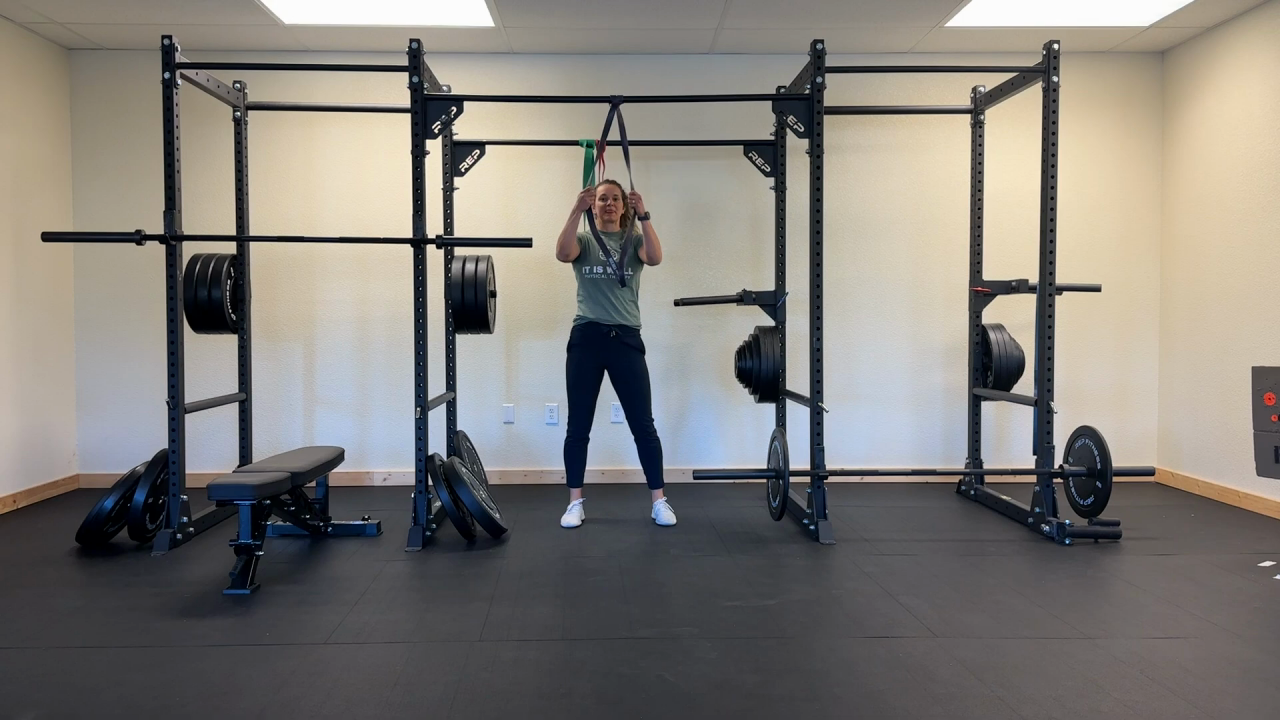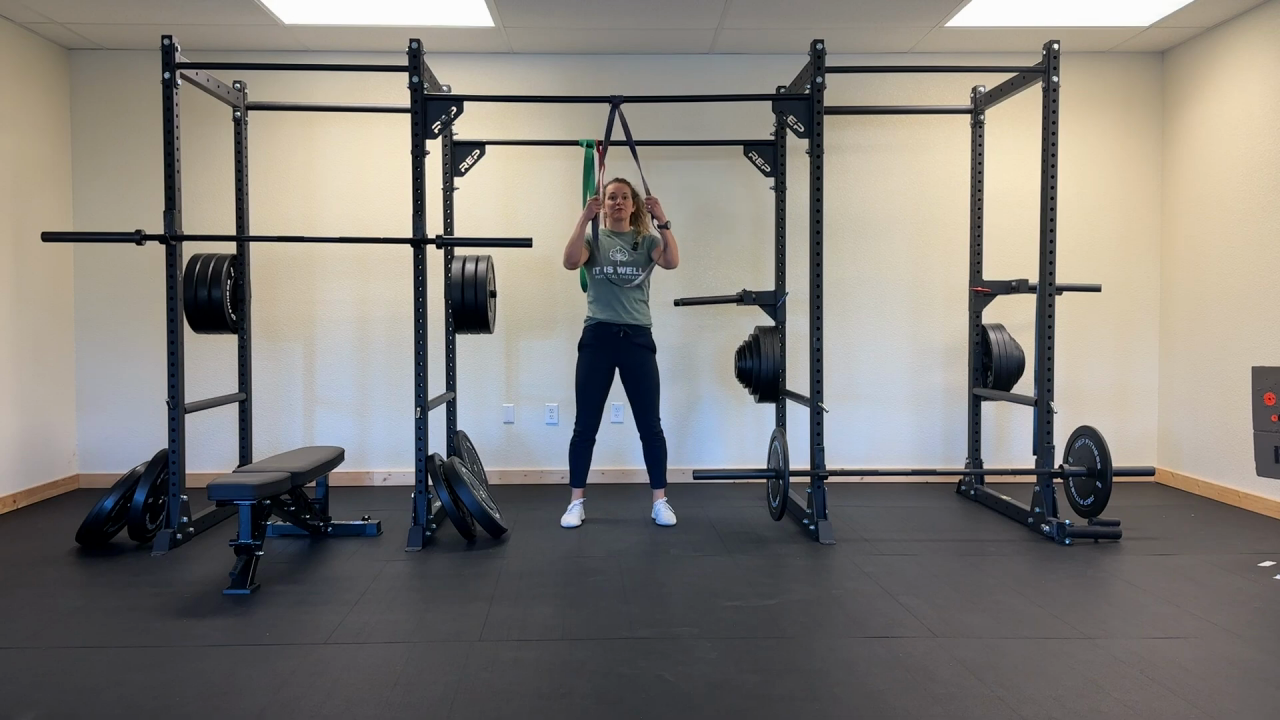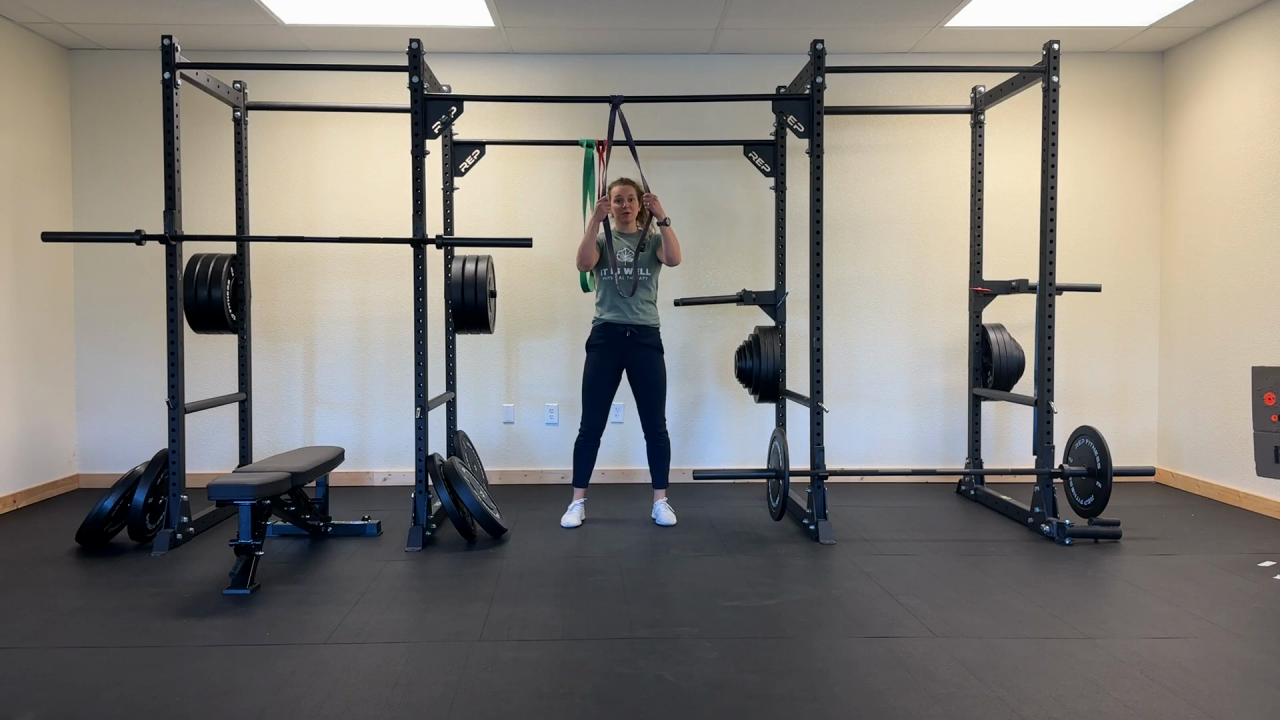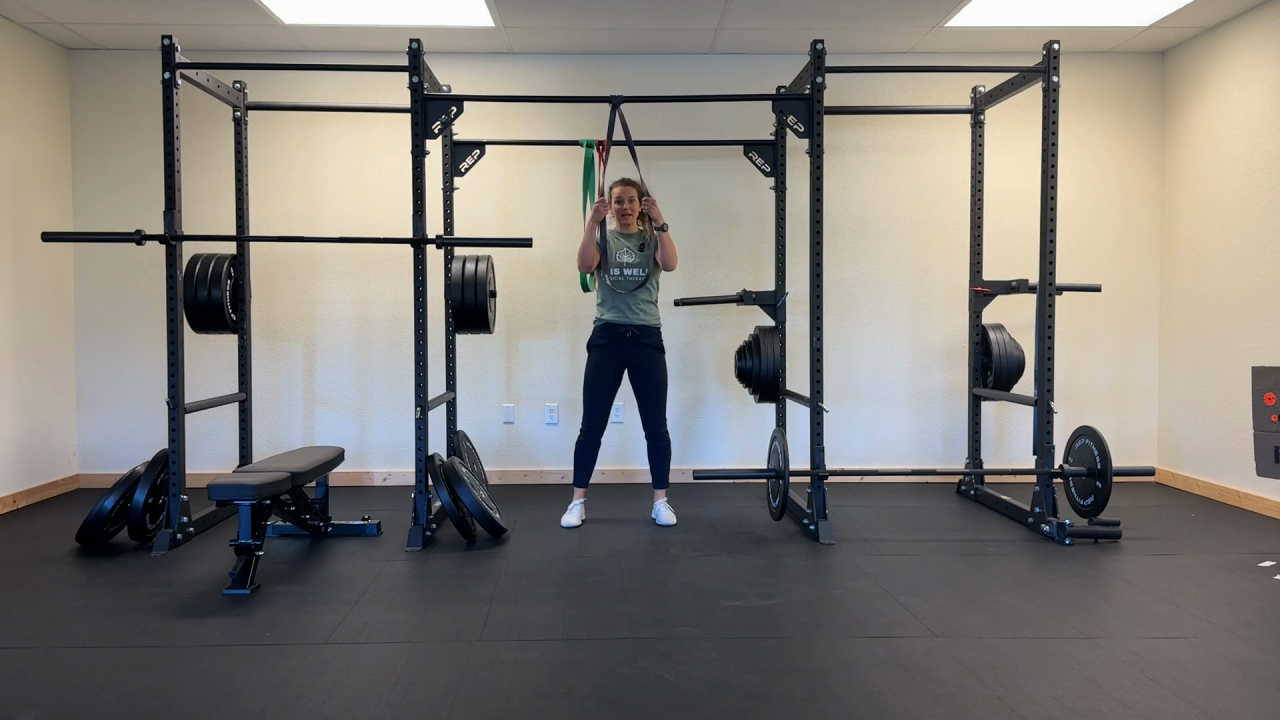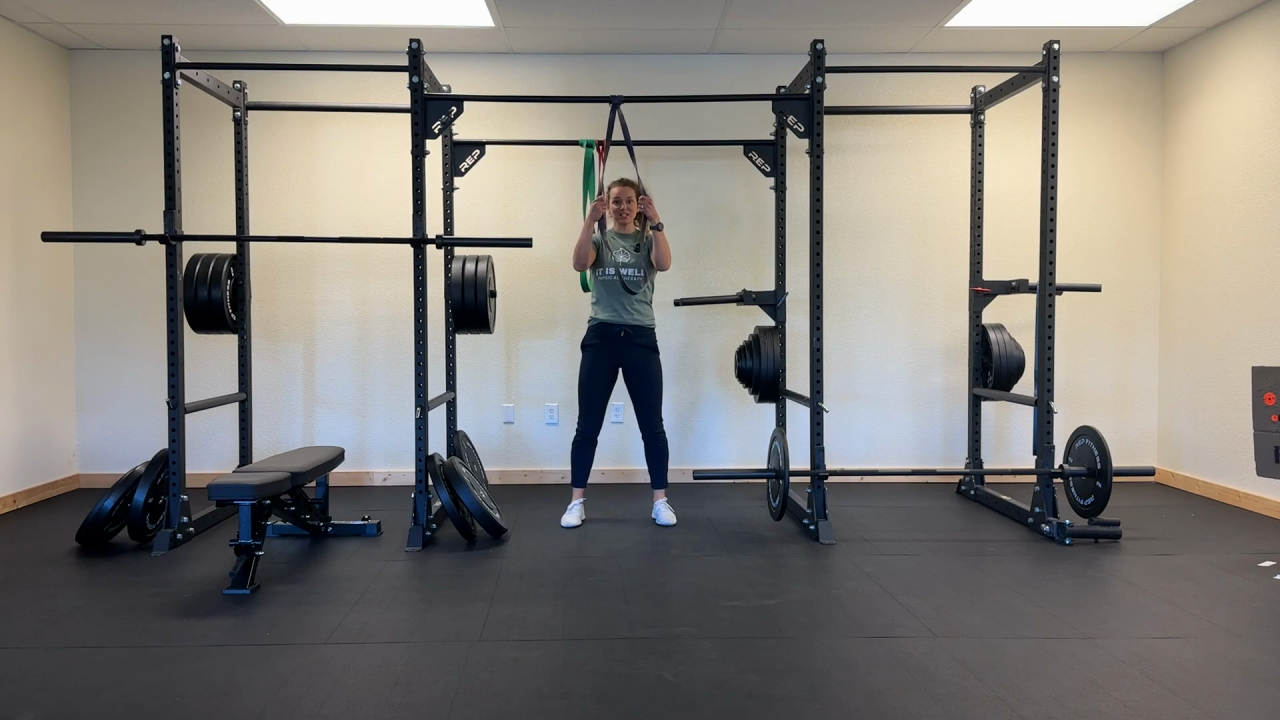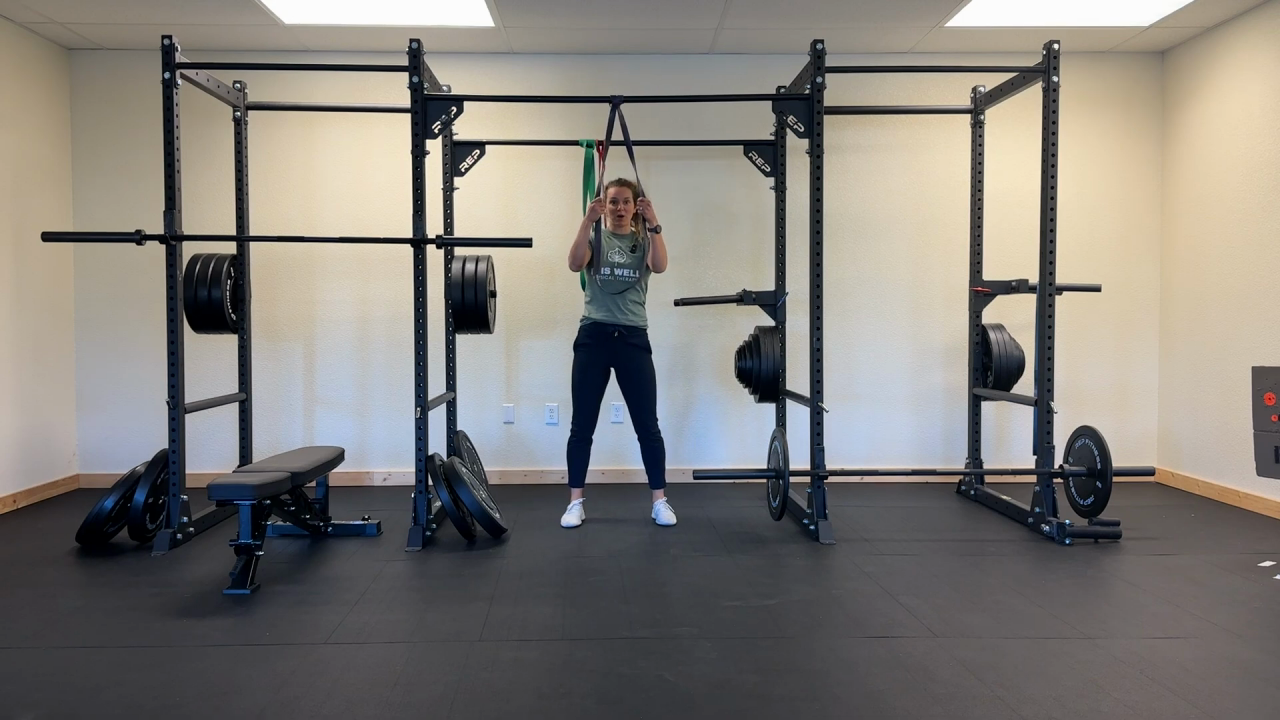
dt=0.2s
person 1, frame 1
left shoulder: (633, 241)
right shoulder: (583, 239)
left elbow: (654, 257)
right elbow: (562, 254)
left wrist: (643, 215)
right wrist: (576, 211)
left hip: (626, 339)
right hip: (586, 338)
left knee: (643, 425)
right knee: (578, 425)
left ankle: (659, 501)
right ankle: (575, 502)
person 1, frame 2
left shoulder: (647, 240)
right shoulder: (593, 240)
left elbow: (672, 262)
right elbow: (570, 262)
left wrist: (662, 221)
right wrist: (584, 218)
left hip: (638, 339)
right hip: (597, 338)
left knee: (650, 425)
right knee: (585, 425)
left ankle: (660, 501)
right ankle: (576, 502)
person 1, frame 3
left shoulder: (653, 239)
right shoulder: (601, 239)
left elbow: (675, 259)
right elbow: (583, 264)
left wrist: (662, 217)
right wrist: (595, 220)
left hip: (645, 339)
right hip: (605, 338)
left knee: (655, 426)
right knee: (591, 425)
left ankle: (660, 501)
right ankle: (577, 502)
person 1, frame 4
left shoulder: (652, 240)
right shoulder: (602, 240)
left elbow: (670, 264)
right elbow: (584, 267)
left wrist: (660, 222)
right wrist: (592, 222)
left hip: (646, 339)
right hip: (606, 338)
left knee: (656, 426)
right knee: (592, 425)
left ankle: (660, 501)
right ankle: (577, 502)
person 1, frame 5
left shoulder: (648, 240)
right shoulder: (599, 240)
left elbow: (664, 265)
right elbow: (579, 264)
left wrist: (656, 222)
right wrist: (590, 220)
left hip: (641, 339)
right hip: (600, 338)
left knee: (652, 425)
right knee: (588, 426)
left ankle: (660, 501)
right ankle: (577, 502)
person 1, frame 6
left shoulder: (643, 242)
right shoulder: (594, 239)
left elbow: (660, 266)
right elbow: (574, 264)
left wrist: (654, 224)
right wrist: (588, 221)
left hip: (633, 339)
right hip: (593, 338)
left knee: (648, 425)
right knee: (582, 425)
left ankle: (660, 501)
right ankle: (576, 502)
